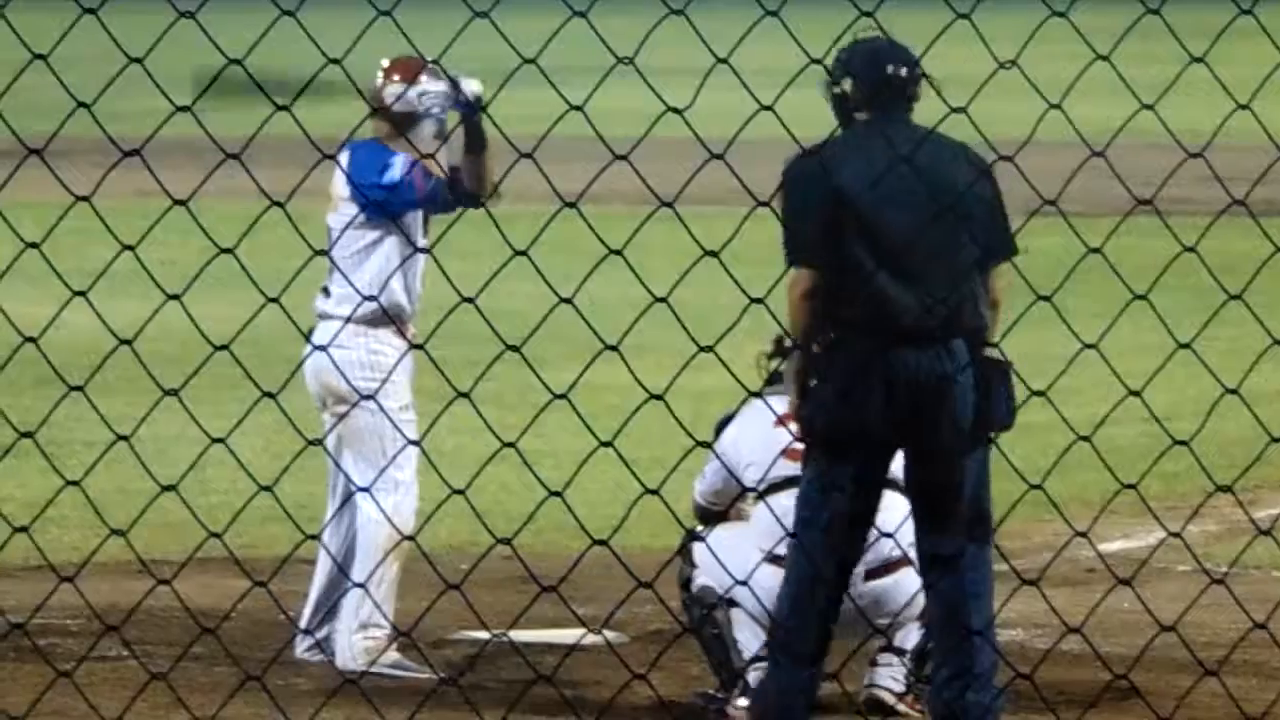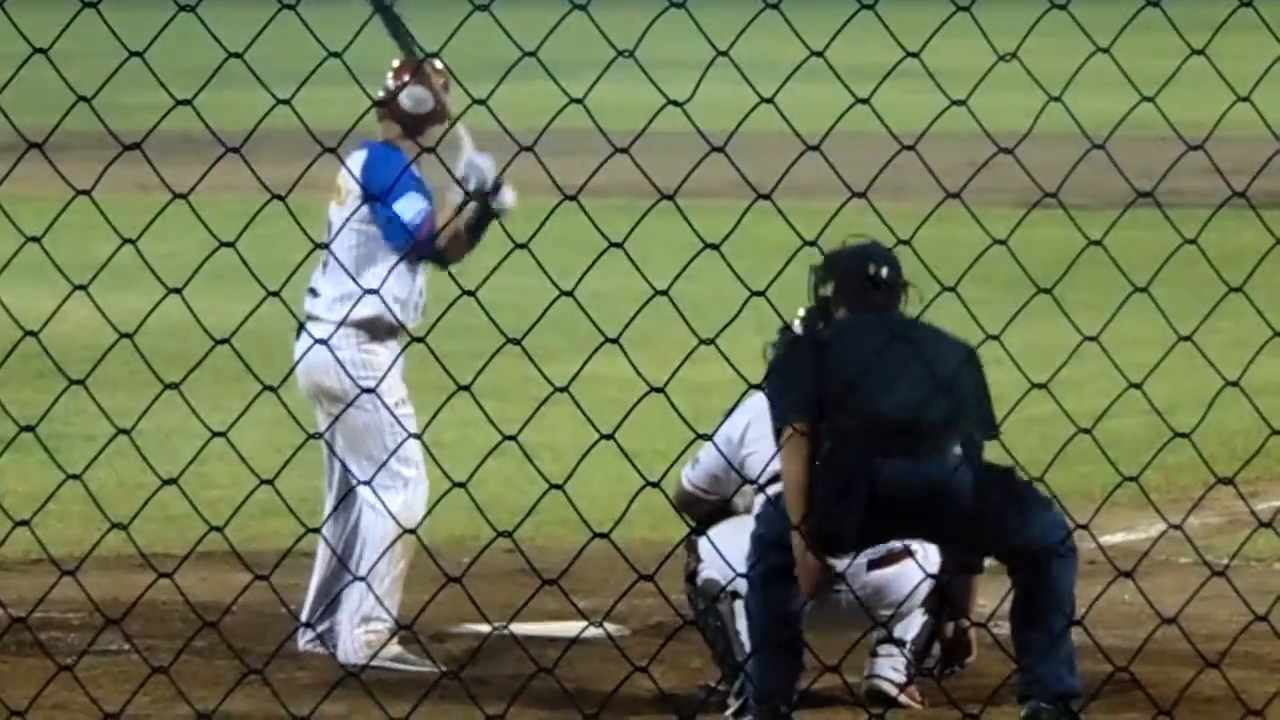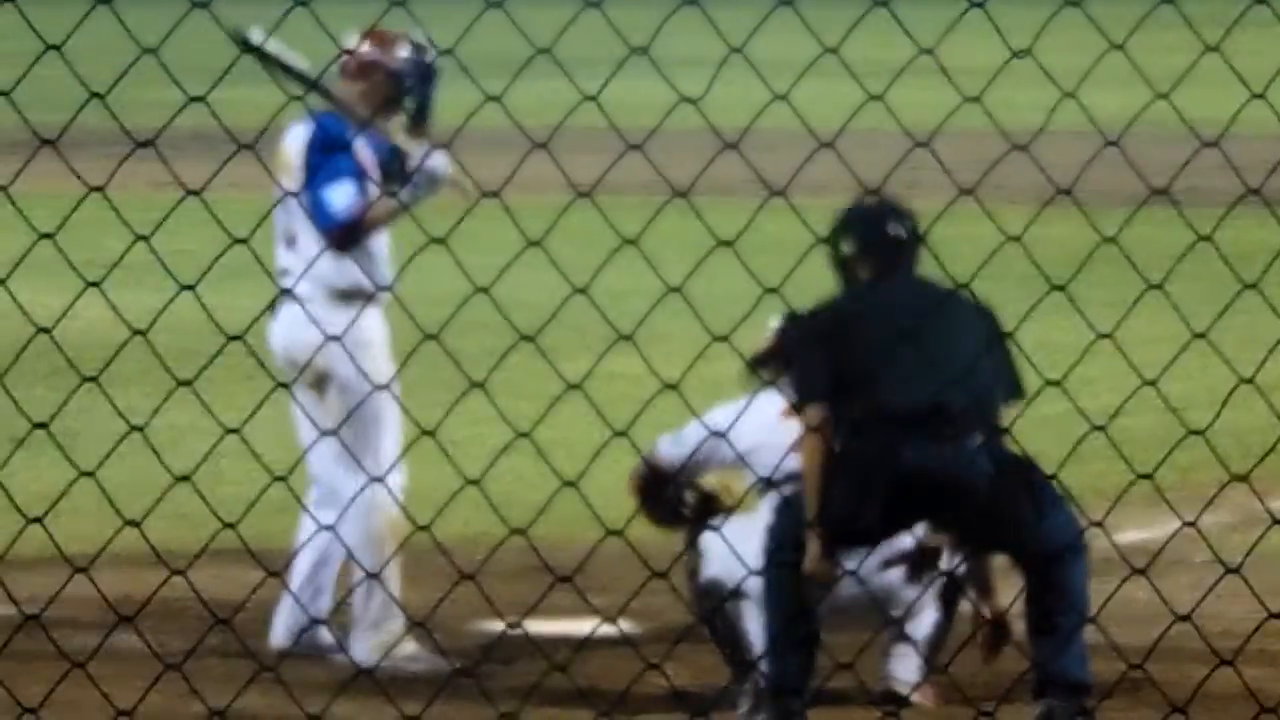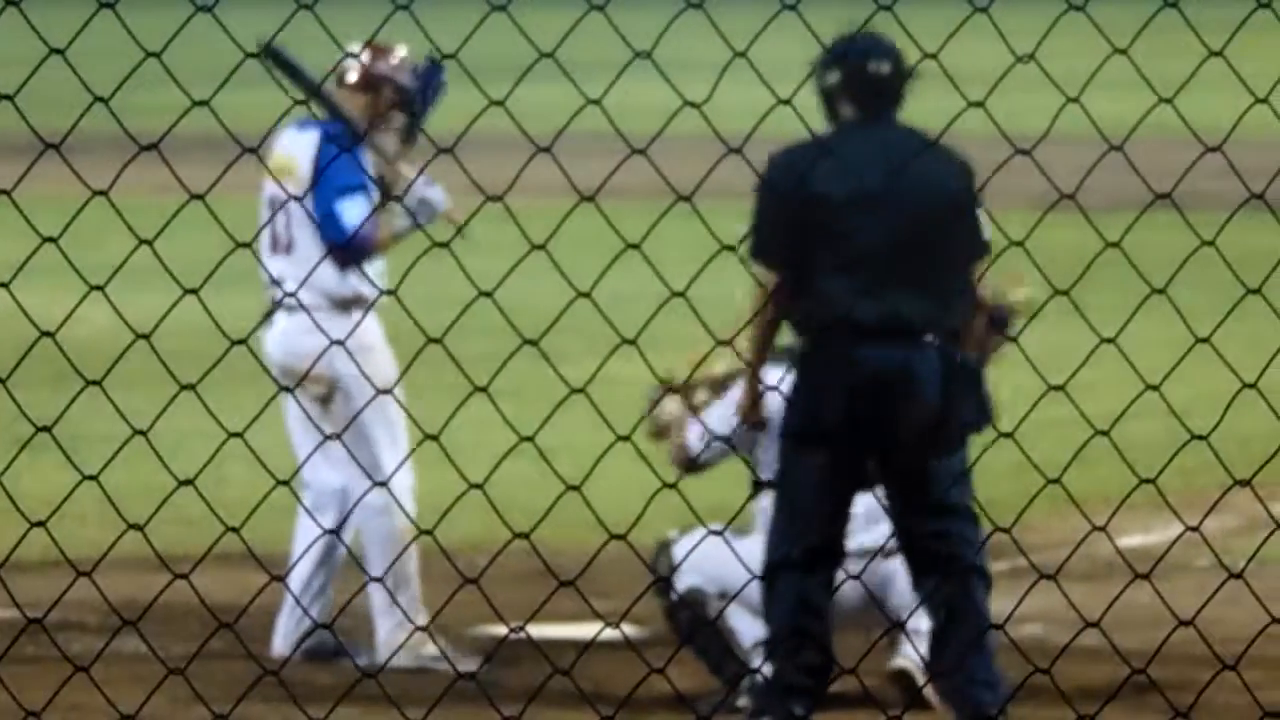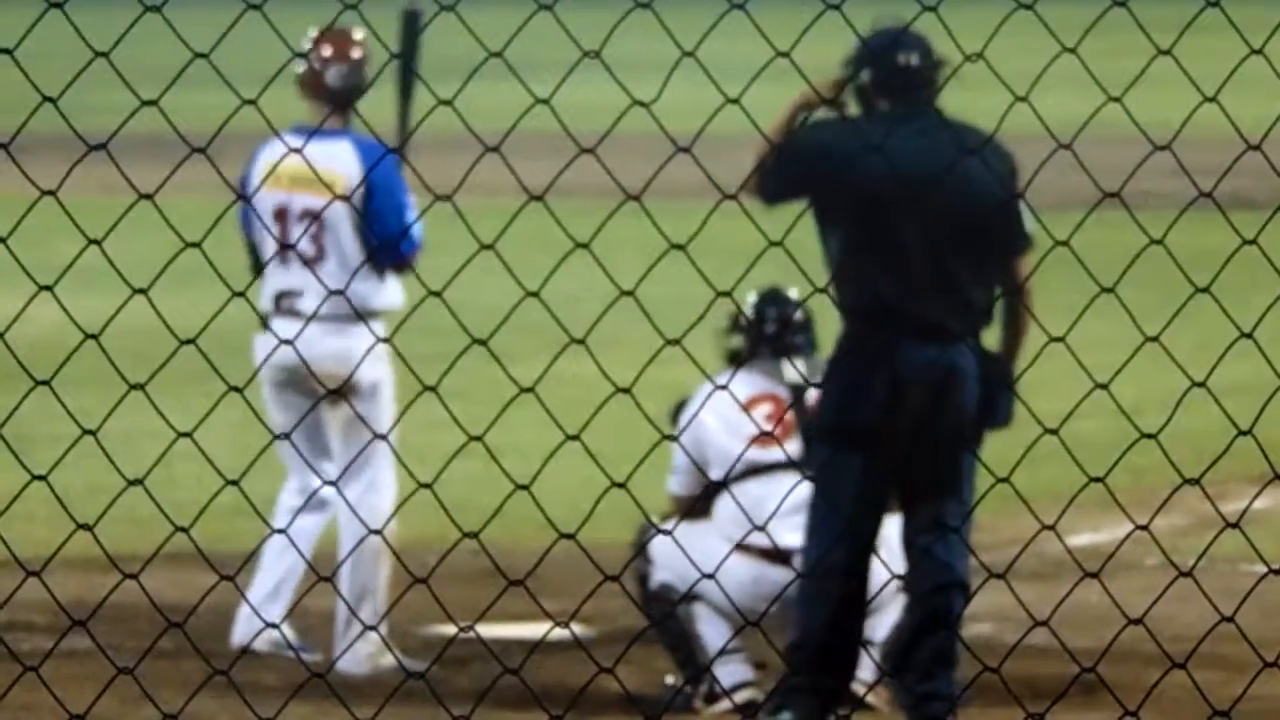
dt=1s
person 1, frame 1
left shoulder: (396, 159)
right shoulder: (365, 157)
left elbow: (476, 190)
right elbow: (435, 189)
left wrist: (471, 120)
right wrist: (430, 129)
left hip: (355, 348)
right hip: (363, 347)
left knee: (356, 496)
right knee: (390, 495)
left ankle: (320, 632)
right ankle: (364, 642)
person 1, frame 2
left shoulder: (379, 164)
right shoulder: (386, 164)
left elbow: (444, 249)
right elbow: (434, 246)
left wrist: (486, 202)
right wrist: (477, 193)
left hip: (332, 346)
right hip: (357, 350)
left knee: (354, 492)
right knee: (398, 490)
left ankle: (322, 626)
right ankle: (367, 635)
person 1, frame 3
left shoulder: (320, 131)
right shoulder: (332, 135)
left elbow: (377, 196)
right elbow: (344, 227)
left wrist: (418, 150)
right wrist: (410, 189)
left hip: (307, 323)
right hip: (338, 323)
left knee: (334, 483)
right knee: (376, 480)
left ankle: (299, 622)
right ankle: (378, 636)
person 1, frame 4
left shoulder: (293, 136)
right shoulder: (337, 146)
left elbow: (367, 187)
right elbow: (352, 241)
left wrist: (412, 116)
right wrist: (414, 214)
left hip: (291, 329)
right hip: (339, 331)
left knee: (326, 486)
right knee: (384, 482)
left ankle: (300, 628)
right ankle: (403, 635)
person 1, frame 5
left shoulder: (265, 157)
right shoulder: (370, 159)
left elbow: (257, 255)
right elbow: (403, 252)
right wrist: (407, 214)
left hip: (280, 338)
right hip: (349, 341)
left knee: (308, 482)
right knee: (366, 490)
left ankle: (259, 622)
right ankle: (361, 645)
person 2, frame 1
left shoulder: (817, 168)
right shoulder: (966, 166)
left elbow: (805, 286)
right elbow: (991, 290)
left wrist: (802, 378)
left hip: (862, 371)
right hip: (954, 369)
left knee: (825, 539)
right knee: (958, 544)
person 2, frame 2
left shoulder: (807, 349)
right shoulder: (950, 346)
left elbow: (798, 439)
left wrist: (803, 542)
left hip: (864, 481)
right hip: (951, 476)
left knee: (773, 535)
right knee: (1047, 545)
person 2, frame 3
left shoulder: (826, 320)
right shoulder: (971, 312)
left elbow: (817, 425)
left wrist: (815, 531)
right wrist: (976, 534)
left hip: (880, 468)
right hip: (971, 466)
right knee: (1057, 542)
person 2, frame 4
left shoulder: (796, 169)
right shoulder: (948, 167)
left elbow: (773, 288)
right elbow: (972, 285)
left wrist: (752, 379)
right wrist: (950, 364)
left hip: (837, 368)
right hip: (926, 366)
left knee: (803, 541)
right knee: (948, 540)
person 2, frame 5
left shoulder: (838, 145)
right shoulder: (989, 158)
left elbow: (758, 181)
right elbow: (1016, 281)
left wrist: (802, 107)
right wrist: (1003, 371)
left hip: (873, 360)
right hip: (956, 364)
left knee: (839, 535)
right knee: (940, 535)
person 3, frame 1
left shoulder: (755, 412)
left elbow: (707, 509)
left hip: (785, 585)
right hip: (891, 589)
left knee: (701, 555)
left ankle: (756, 684)
right ankle: (892, 678)
person 3, frame 2
left shoulder: (761, 405)
left elbow: (689, 499)
left wrist: (741, 507)
right hip: (892, 580)
left knee: (708, 549)
right knee: (932, 546)
right ankle: (892, 671)
person 3, frame 3
left shoulder: (747, 411)
left elbow: (649, 475)
left wrist: (687, 515)
right hip: (894, 572)
left knee: (712, 543)
right knee: (951, 546)
left ankle: (765, 679)
right ankle: (907, 674)
person 3, frame 4
left shoulder: (766, 381)
left elbow: (685, 455)
left wrist: (672, 402)
right hip: (891, 583)
left knee: (677, 559)
left ankle: (764, 677)
right ankle: (915, 655)
person 3, frame 5
left shoulder: (712, 396)
left elbow: (685, 507)
left hip: (757, 578)
left knee: (658, 546)
right knee: (900, 535)
left ankle: (726, 682)
right ankle: (863, 672)
